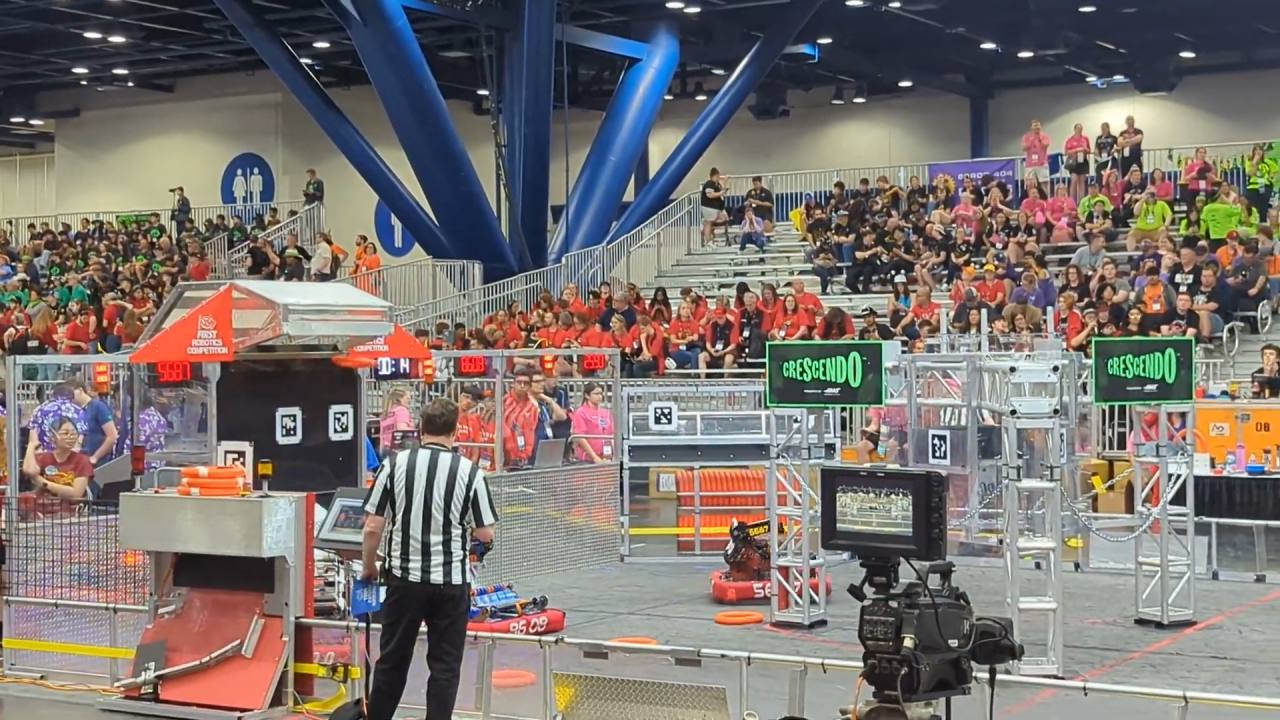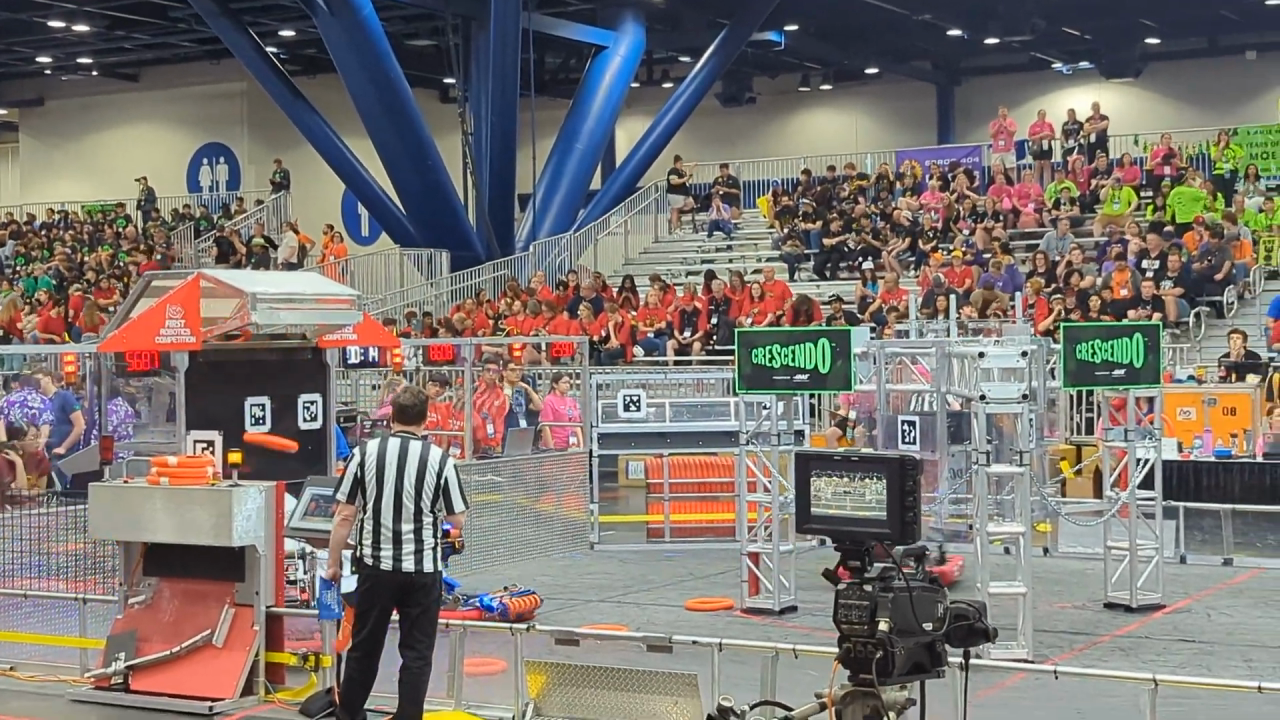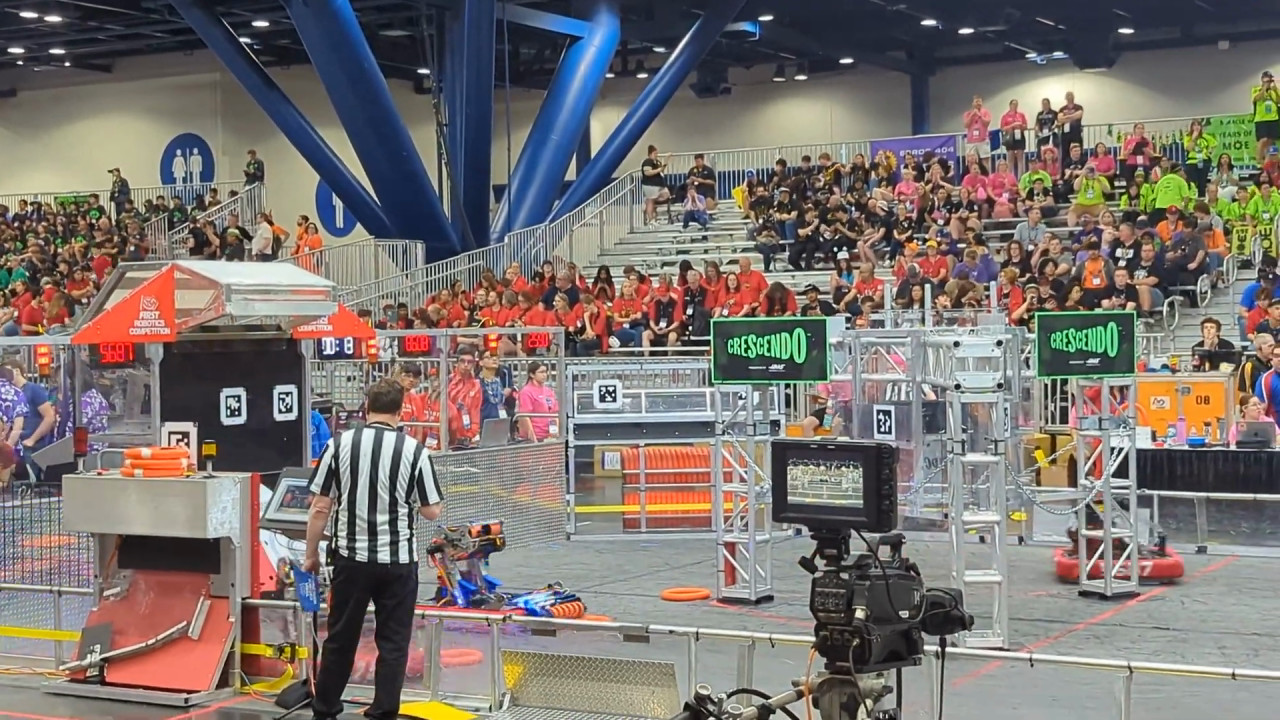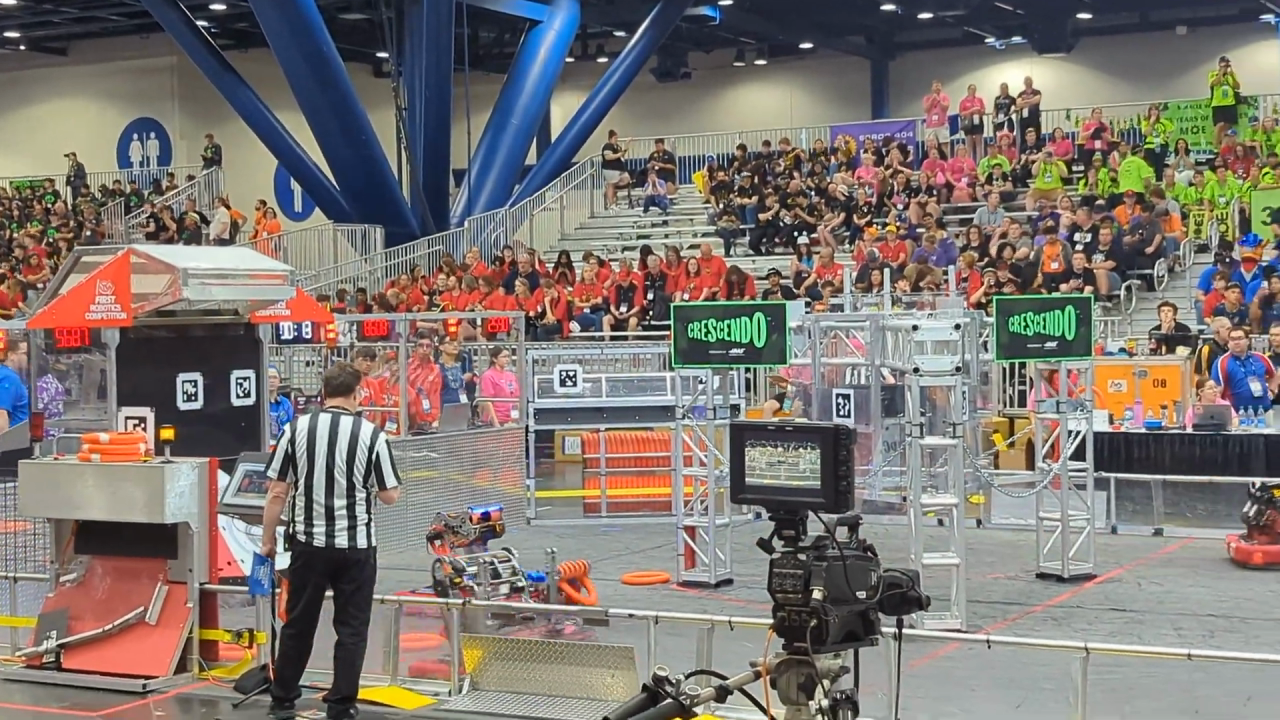
dt=0.5s
person 1, frame 1
left shoulder: (394, 464)
right shoulder: (470, 471)
left elbow: (373, 527)
right elbow: (486, 534)
left wrist: (368, 566)
left hip: (404, 578)
right hip: (451, 581)
left knee: (392, 659)
right knee: (445, 664)
person 1, frame 2
left shoulder: (365, 453)
right shoulder: (440, 459)
left elbow: (345, 516)
right elbow: (458, 521)
left wrist: (333, 563)
left hip: (375, 567)
right hip: (422, 569)
left knee: (364, 647)
right knee: (417, 653)
person 1, frame 3
left shoulder: (339, 444)
right shoulder: (414, 450)
left elbow: (320, 508)
right elbow: (432, 512)
left wrist: (311, 554)
left hip: (350, 558)
right hip: (397, 561)
left knee: (339, 639)
right knee: (393, 643)
person 1, frame 4
left shoulder: (296, 429)
right shoulder: (371, 434)
left elbow: (277, 493)
right elbow: (390, 496)
left wrist: (268, 539)
left hip: (308, 543)
right hip: (355, 546)
left knee: (297, 623)
right knee: (351, 628)
